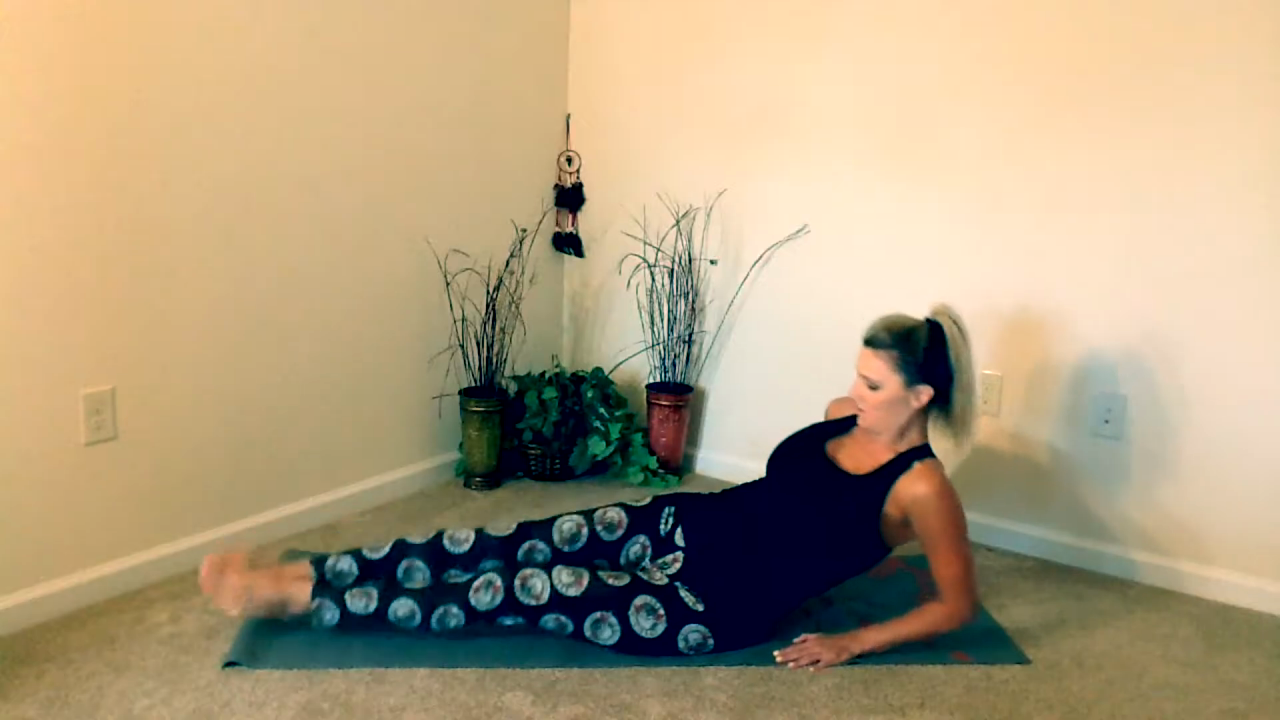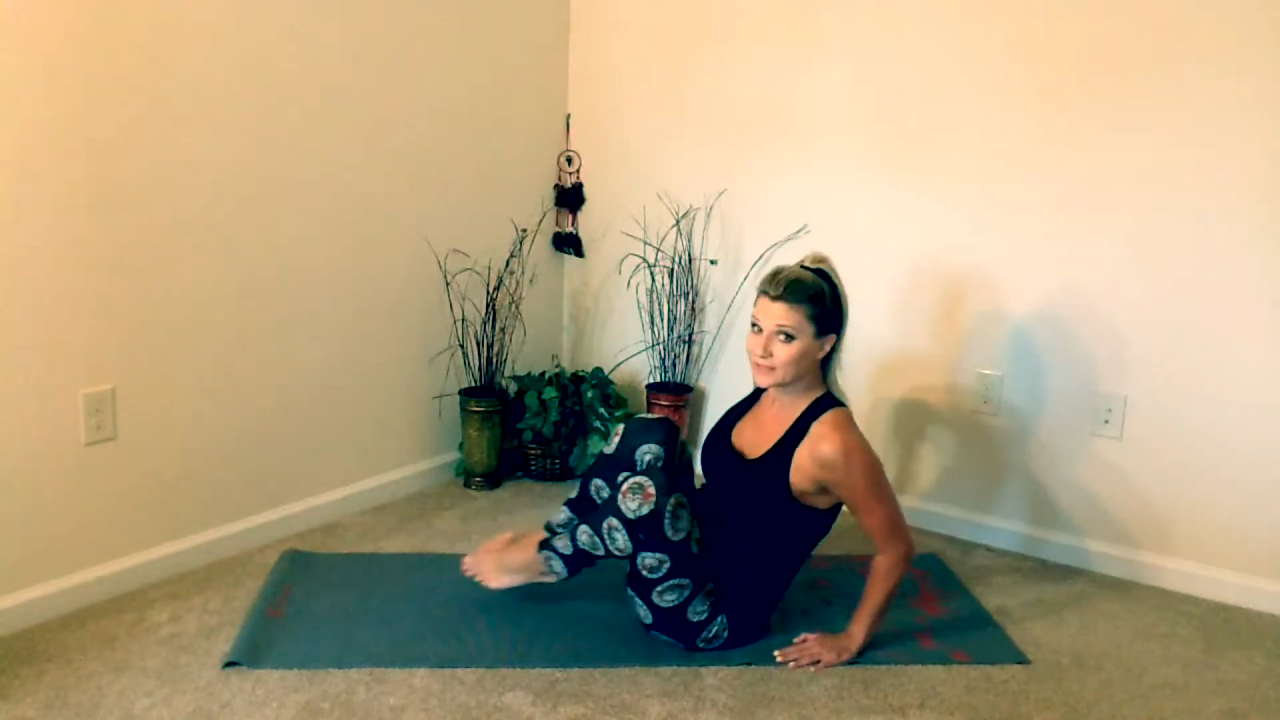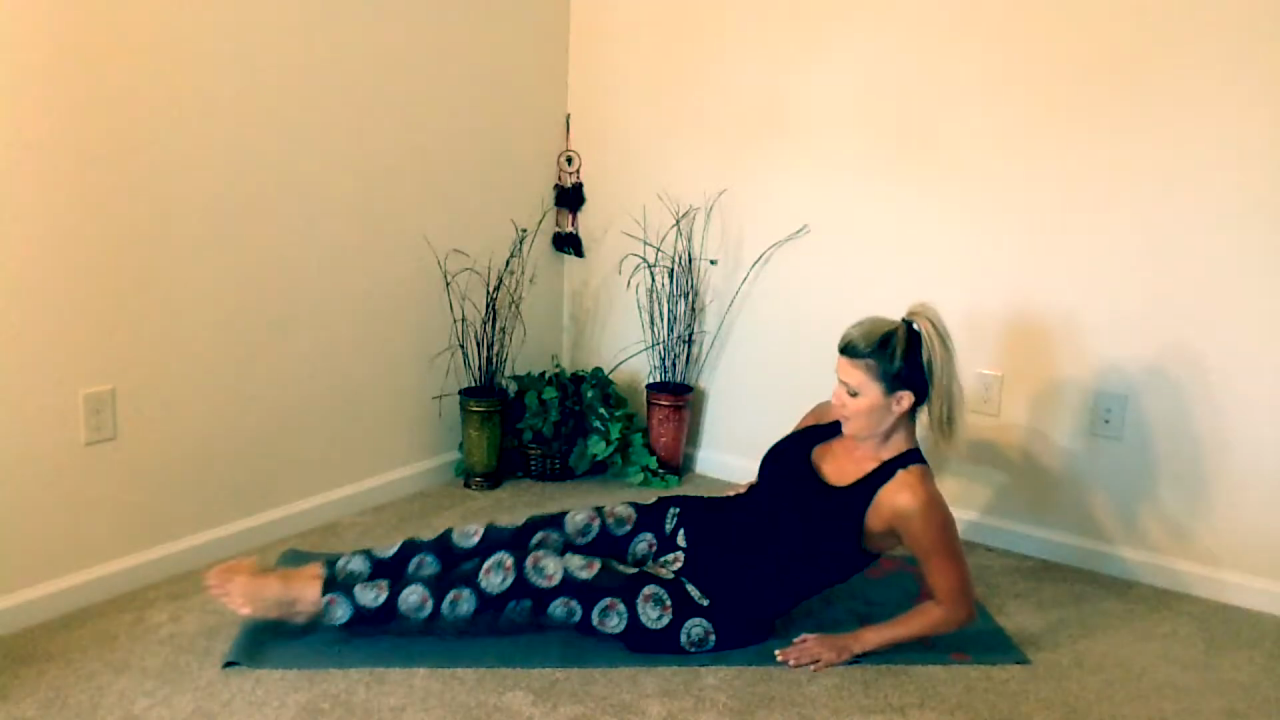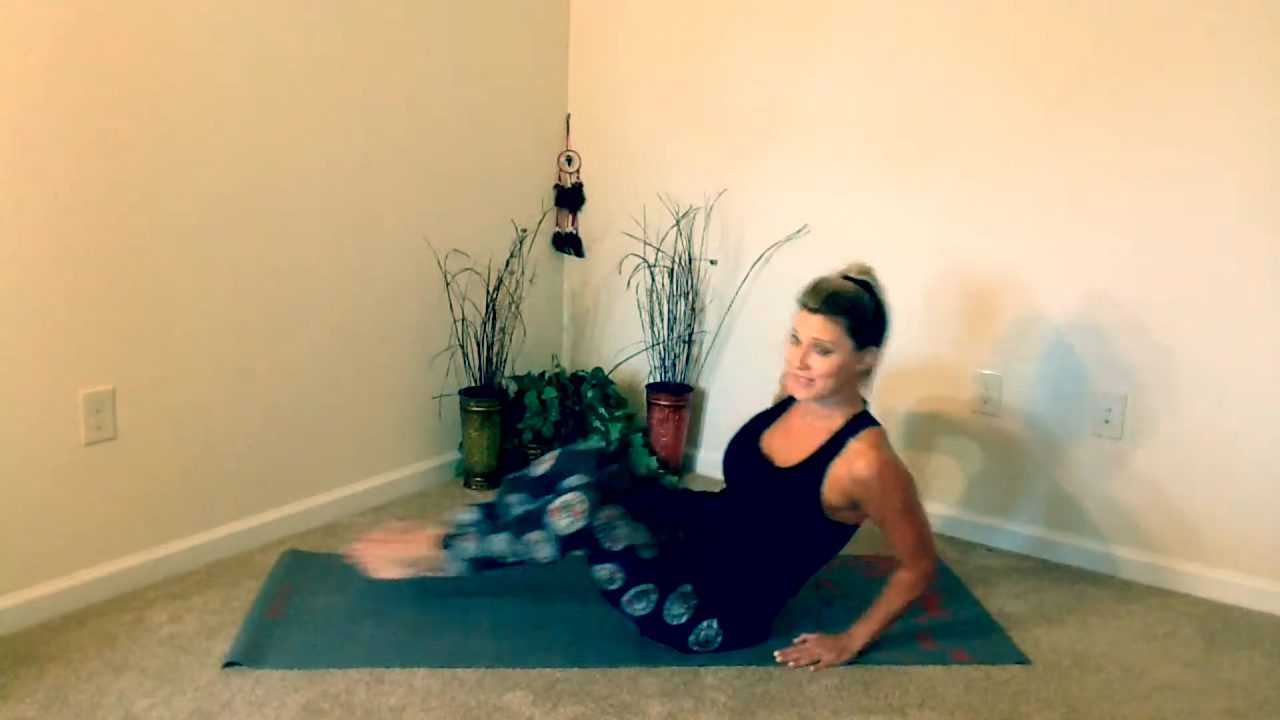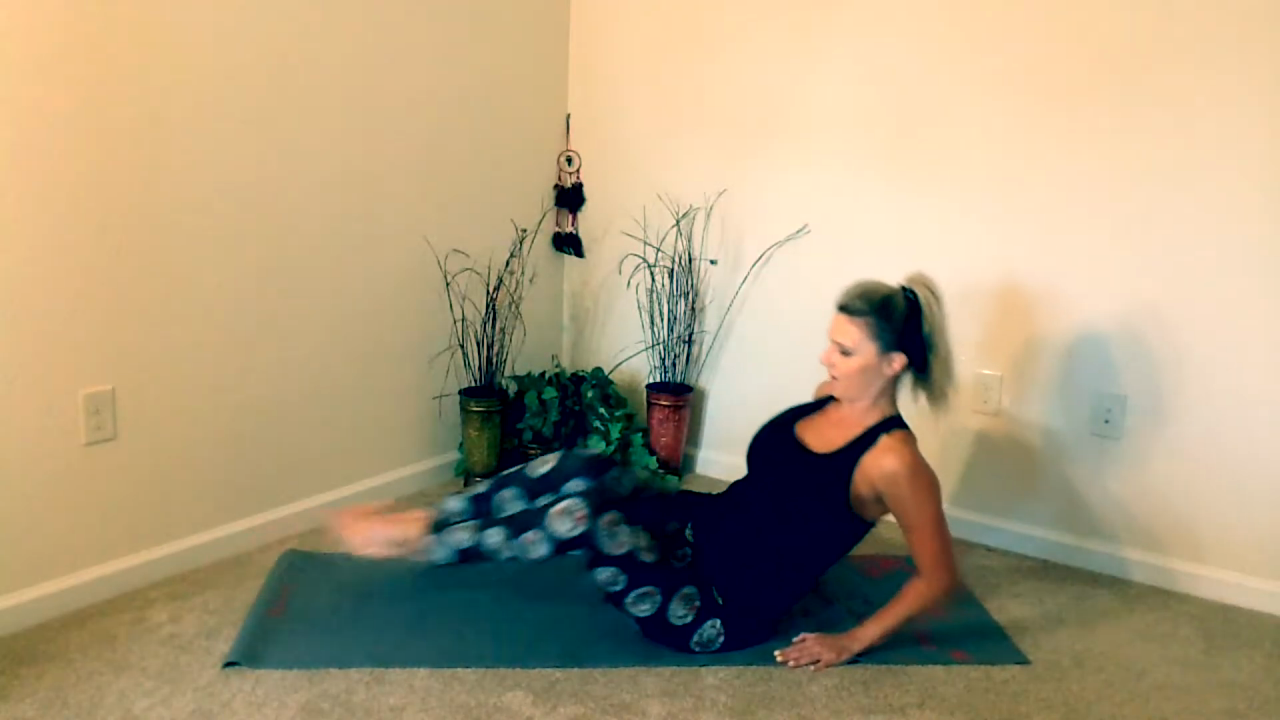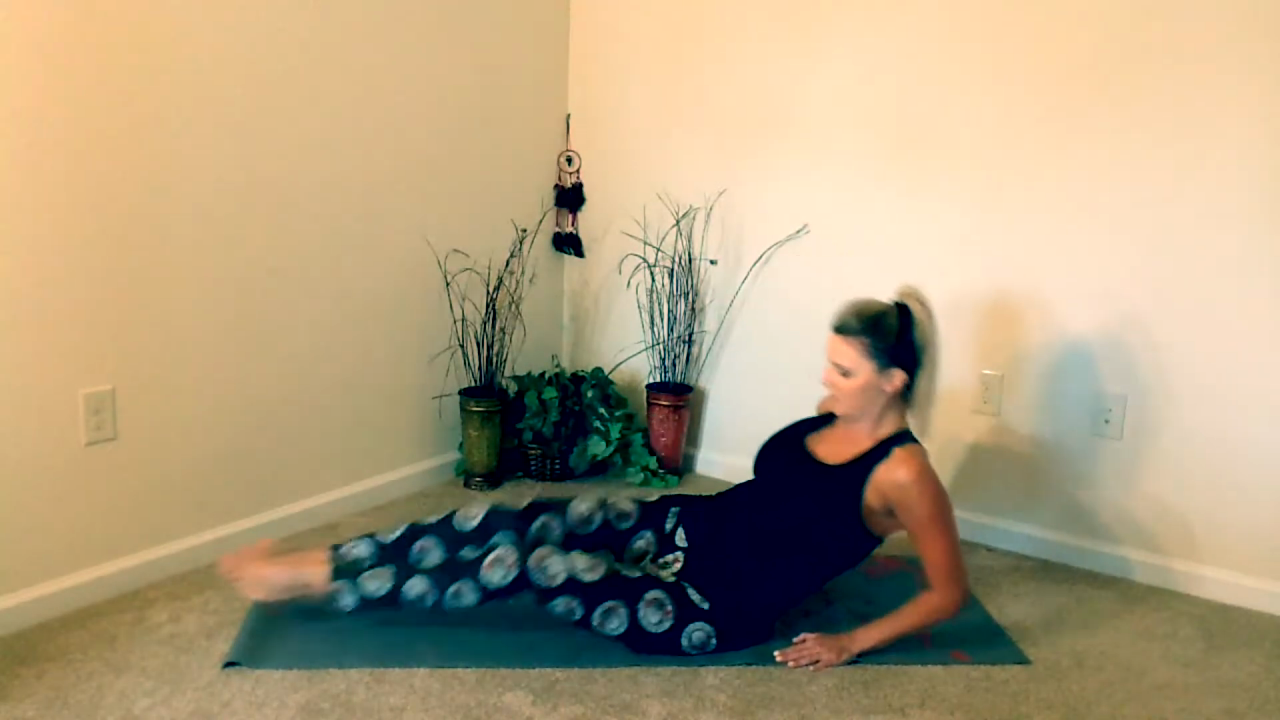
dt=0.7s
person 1, frame 1
left shoulder: (921, 488)
right shoulder: (845, 413)
left elbow: (957, 602)
left wrist: (850, 644)
left hip: (717, 611)
right hip: (685, 528)
left knee: (522, 592)
right knee: (508, 547)
left ankle: (300, 601)
right ankle: (300, 580)
person 1, frame 2
left shoulder: (831, 443)
right shoulder: (771, 389)
left elbow: (895, 549)
left wrist: (850, 639)
left hip: (712, 614)
right hip: (703, 544)
left knee: (643, 475)
right knee: (647, 439)
left ankle: (548, 558)
right ankle: (555, 547)
person 1, frame 3
left shoulder: (908, 499)
right shoulder: (833, 423)
left elbow: (956, 603)
left wrist: (851, 644)
left hip: (713, 613)
right hip: (687, 531)
left knee: (518, 575)
right knee: (510, 539)
left ankle: (308, 601)
right ankle: (316, 582)
person 1, frame 4
left shoulder: (867, 463)
right shoulder: (802, 392)
left elbow: (916, 566)
left wrist: (850, 642)
left hip: (707, 616)
right hip: (698, 532)
left knee: (581, 502)
right knee: (581, 467)
left ankle: (447, 553)
right ankle: (454, 539)
person 1, frame 5
left shoulder: (894, 462)
right shoulder: (832, 398)
left elbow: (938, 577)
left wrist: (851, 644)
left hip: (717, 614)
right hip: (701, 532)
left knee: (577, 510)
right knee: (581, 470)
left ankle: (429, 540)
right ankle: (441, 523)
person 1, frame 6
left shoulder: (904, 476)
right shoulder: (839, 411)
left elbow: (949, 589)
left wrist: (849, 642)
left hip: (710, 613)
right hip: (688, 533)
left knee: (521, 560)
right knee: (524, 522)
left ankle: (329, 580)
right ankle: (328, 566)
